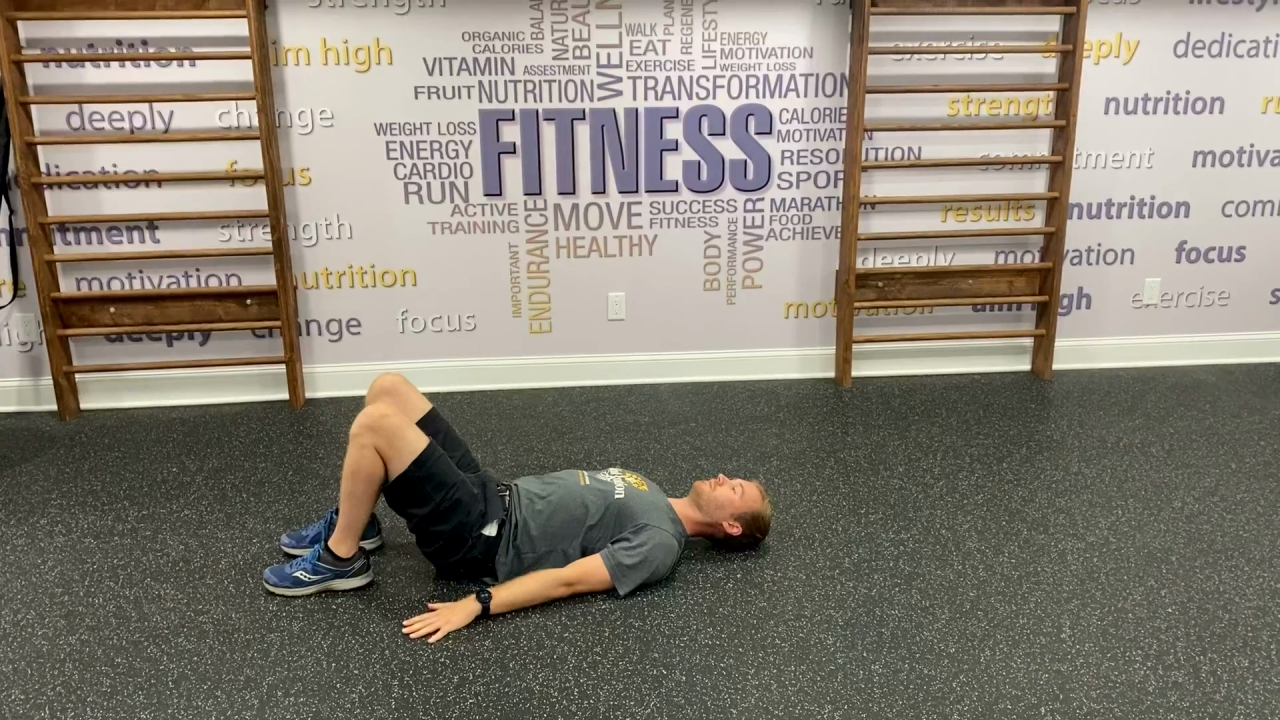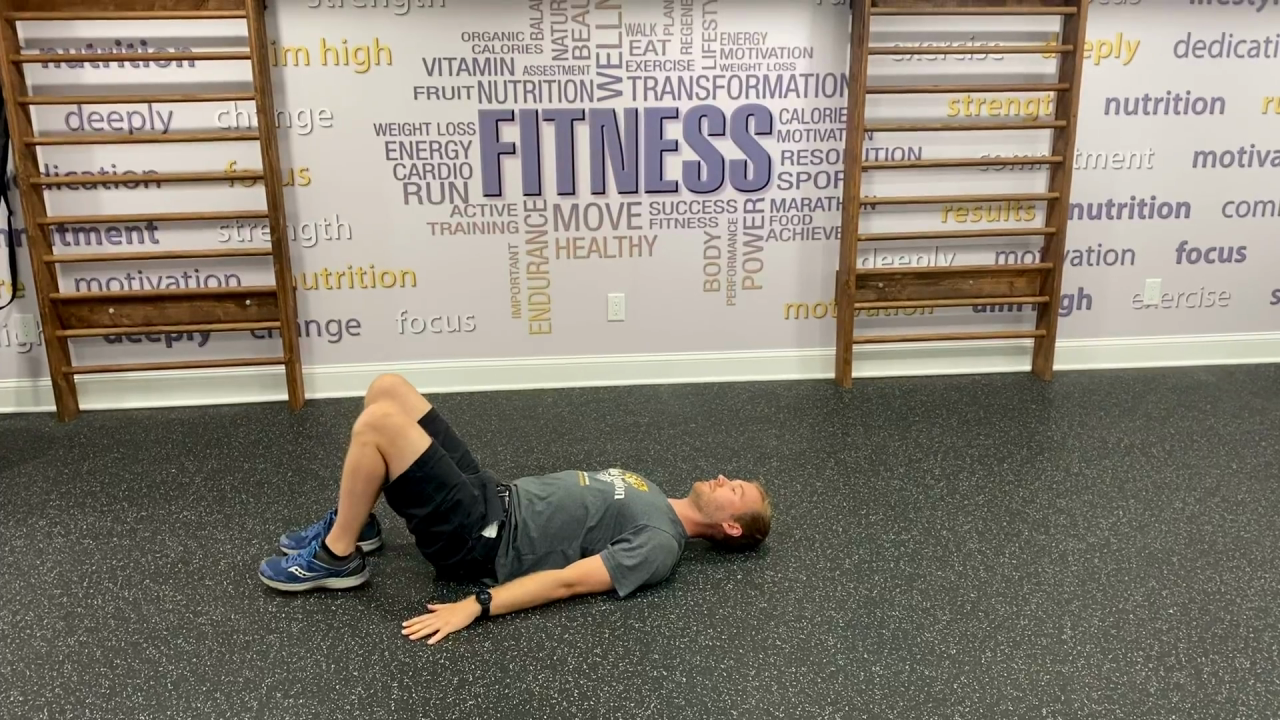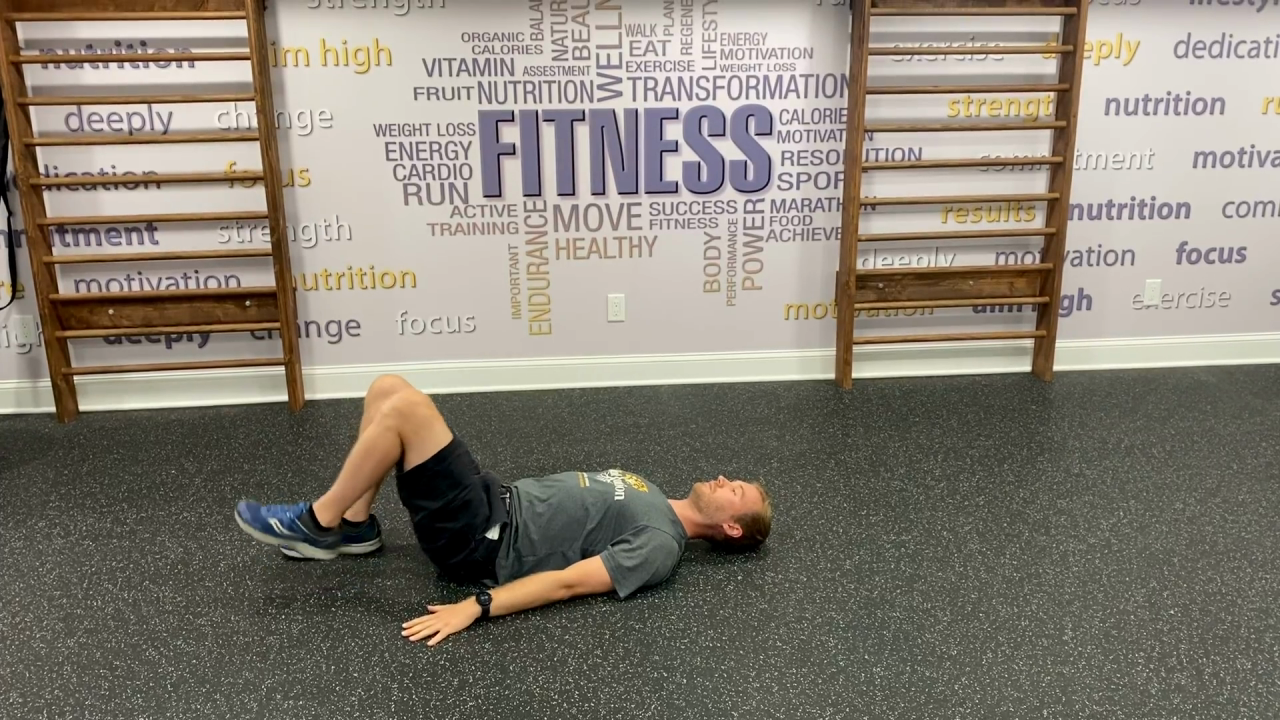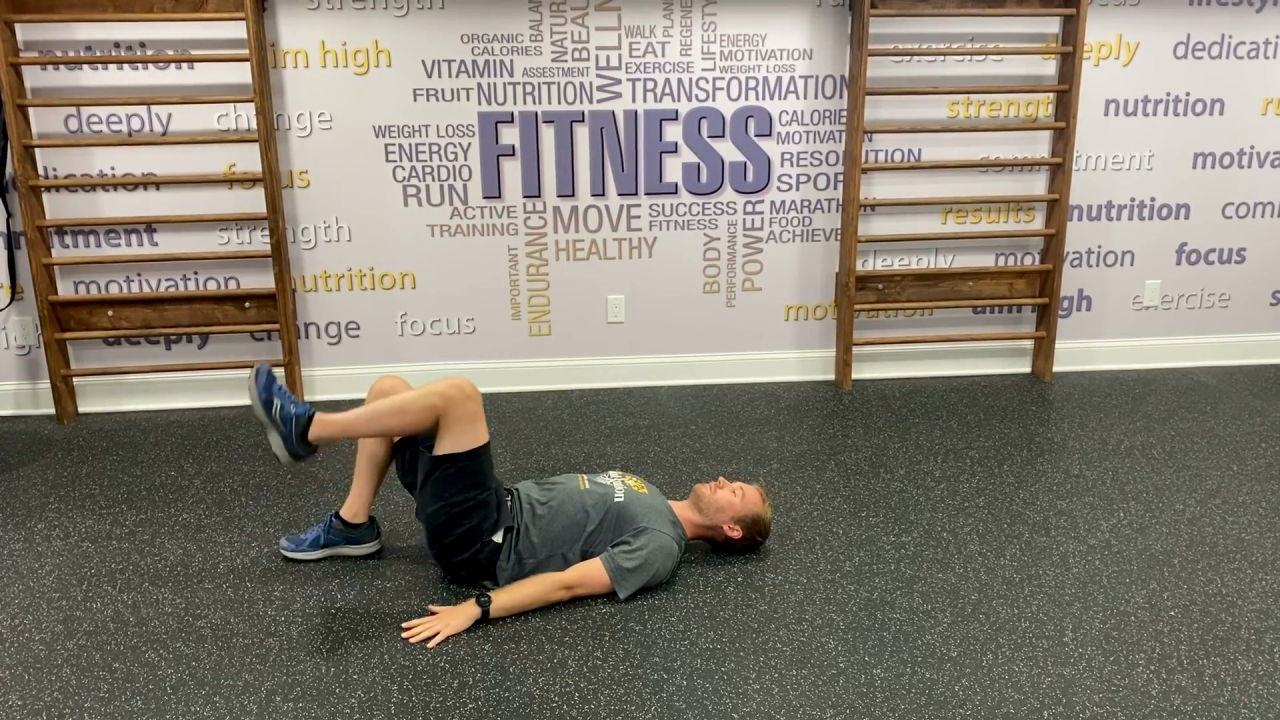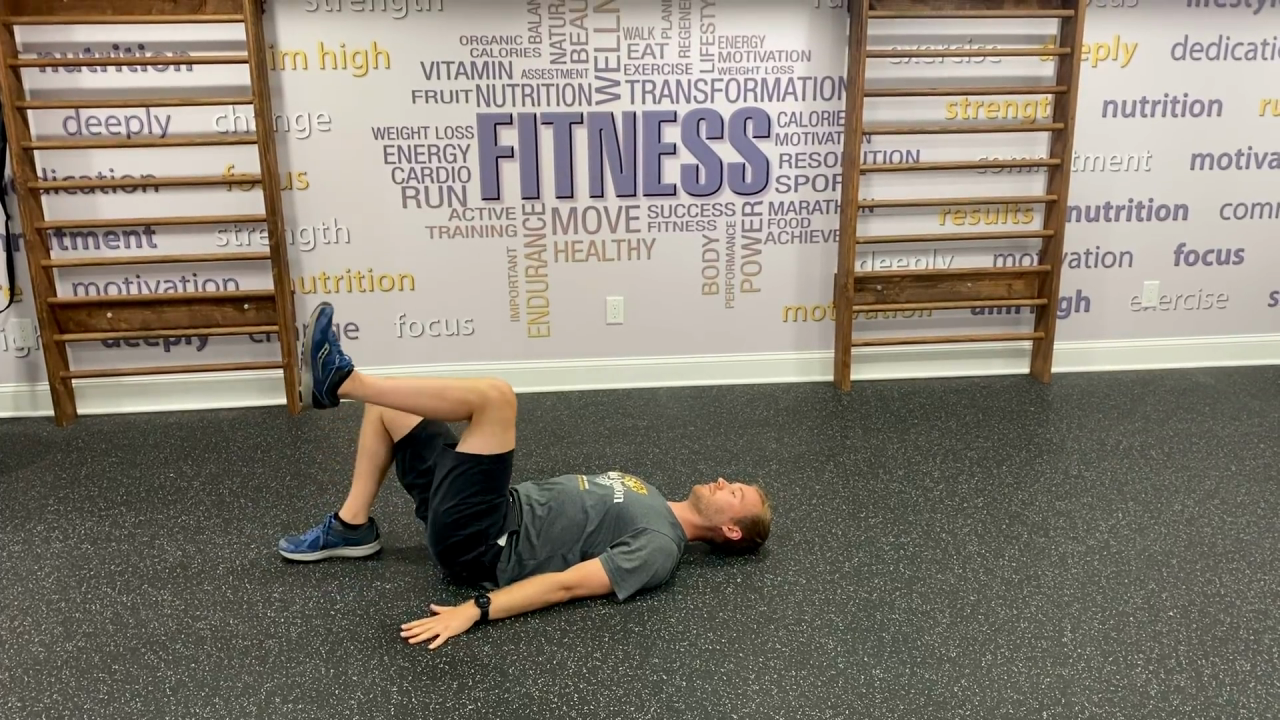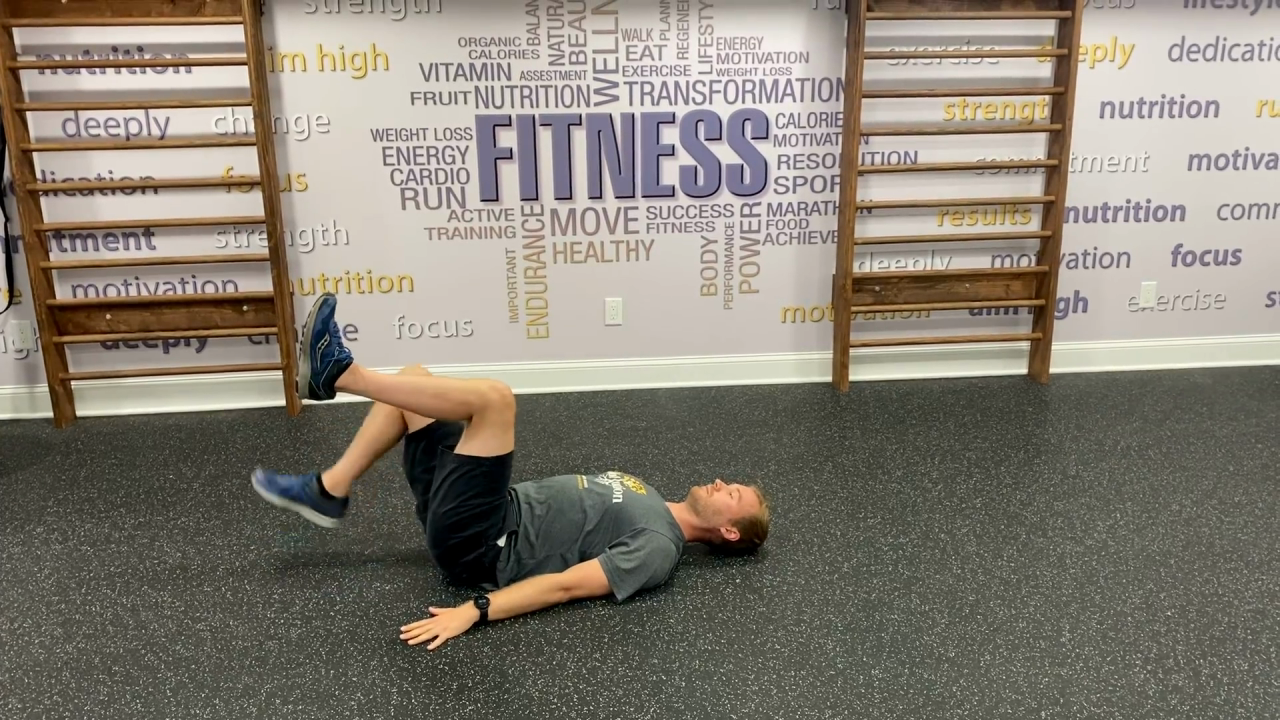
dt=0.4s
person 1, frame 1
left shoulder: (658, 542)
right shoulder: (647, 494)
left elbow: (568, 580)
left wrist: (475, 604)
left hip: (477, 539)
right hip: (494, 497)
left knee: (374, 424)
right knee: (388, 388)
left ankle: (340, 558)
right ankle: (354, 522)
person 1, frame 2
left shoulder: (658, 543)
right shoulder: (648, 495)
left elbow: (568, 580)
left wrist: (475, 605)
left hip: (478, 540)
right hip: (492, 498)
left knee: (378, 424)
right knee: (388, 389)
left ankle: (337, 556)
right ankle: (355, 523)
person 1, frame 3
left shoulder: (659, 545)
right shoulder: (646, 497)
left elbow: (569, 581)
left wrist: (475, 606)
left hip: (477, 541)
right hip: (495, 500)
left knee: (407, 409)
right knee: (387, 388)
left ankle: (319, 524)
right ankle: (354, 524)
person 1, frame 4
left shoulder: (659, 546)
right shoulder: (646, 497)
left elbow: (568, 584)
left wrist: (474, 608)
left hip: (478, 544)
right hip: (502, 505)
left knee: (458, 393)
right knee: (387, 389)
left ankle: (309, 429)
right ankle: (352, 525)
person 1, frame 5
left shoulder: (658, 547)
right shoulder: (644, 498)
left elbow: (568, 584)
left wrist: (474, 610)
left hip: (478, 546)
right hip: (506, 508)
left knee: (496, 396)
right knee: (386, 394)
left ankle: (339, 383)
right ankle: (351, 527)
person 1, frame 6
left shoulder: (656, 548)
right shoulder: (641, 498)
left elbow: (566, 585)
left wrist: (473, 611)
left hip: (476, 545)
right hip: (500, 512)
left knee: (494, 397)
right knee: (412, 378)
left ankle: (337, 374)
right ankle: (327, 493)
